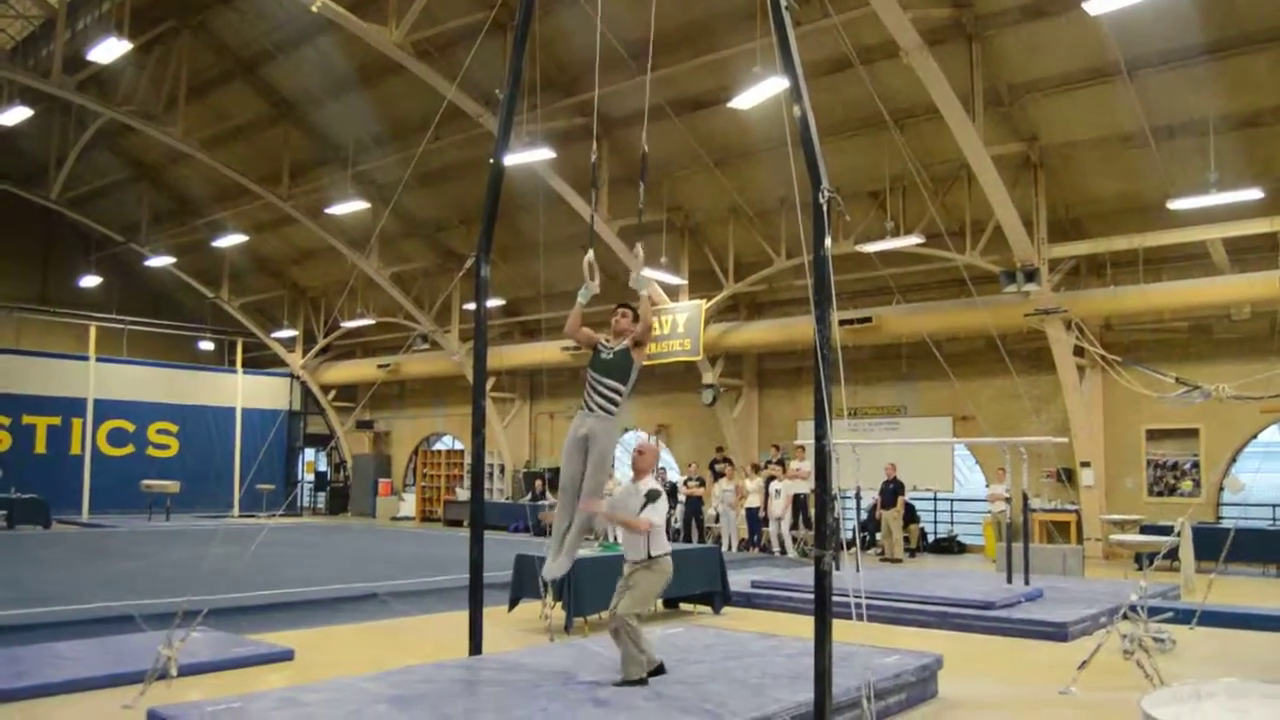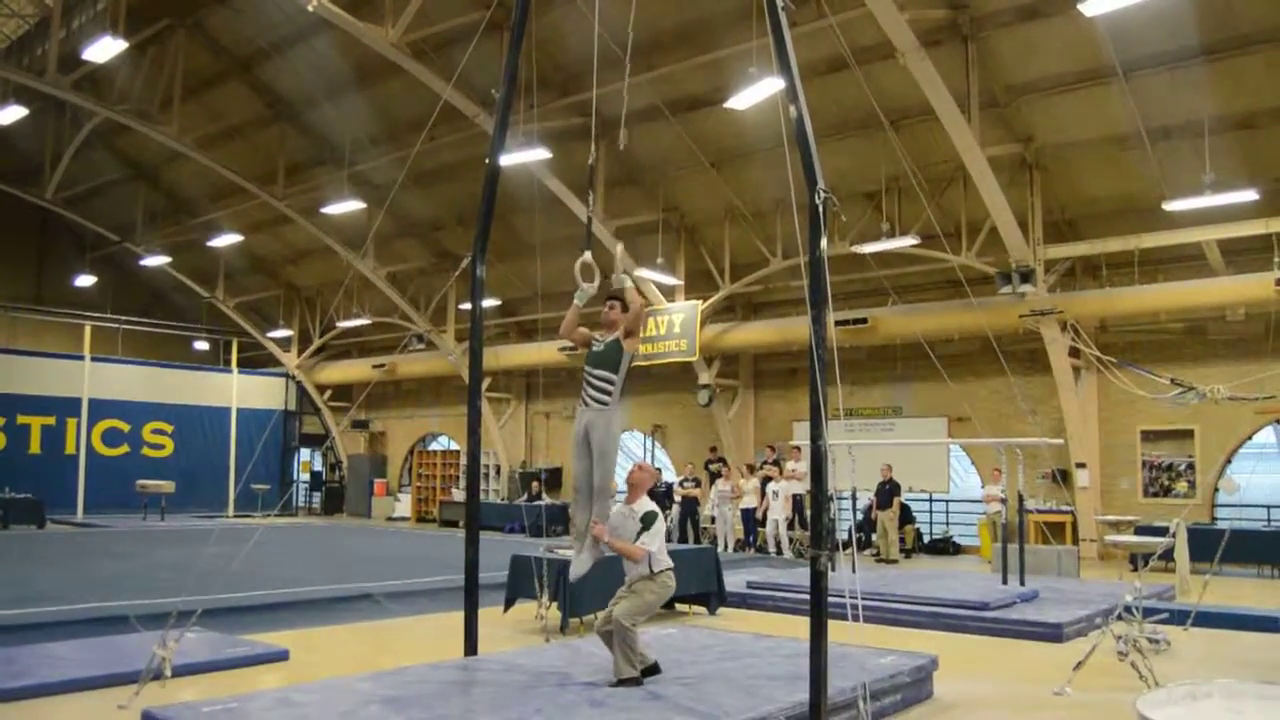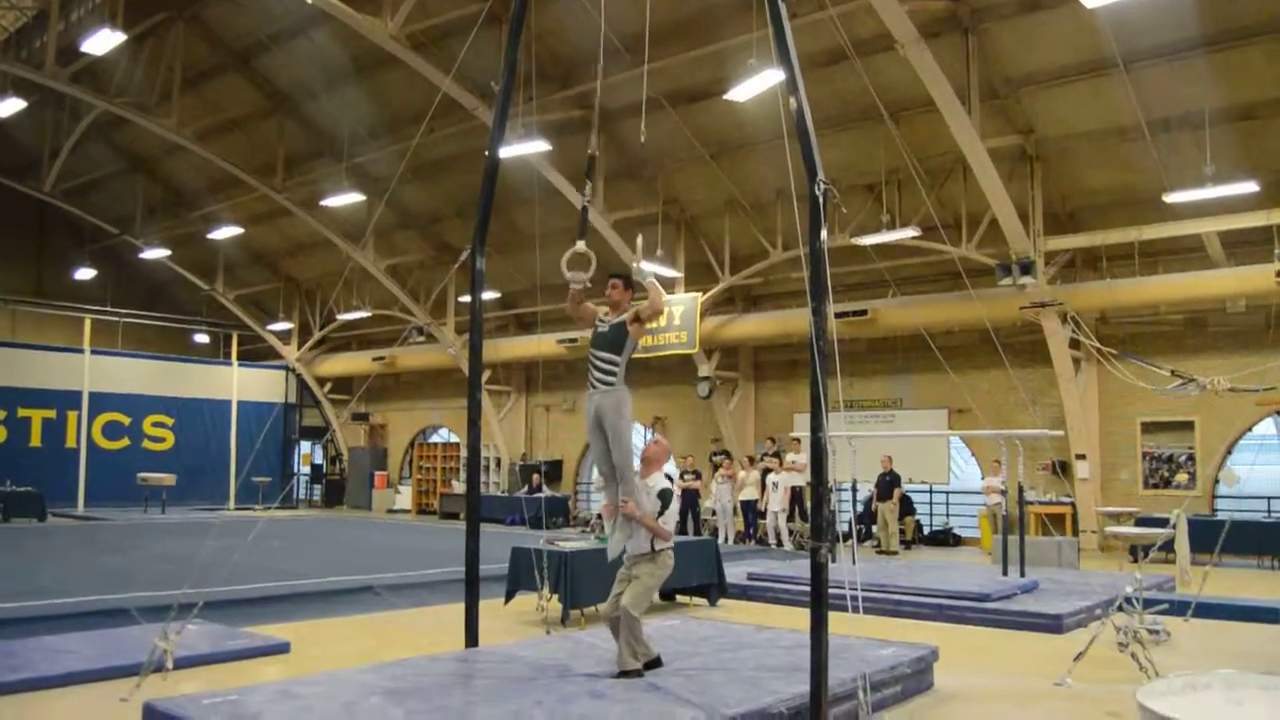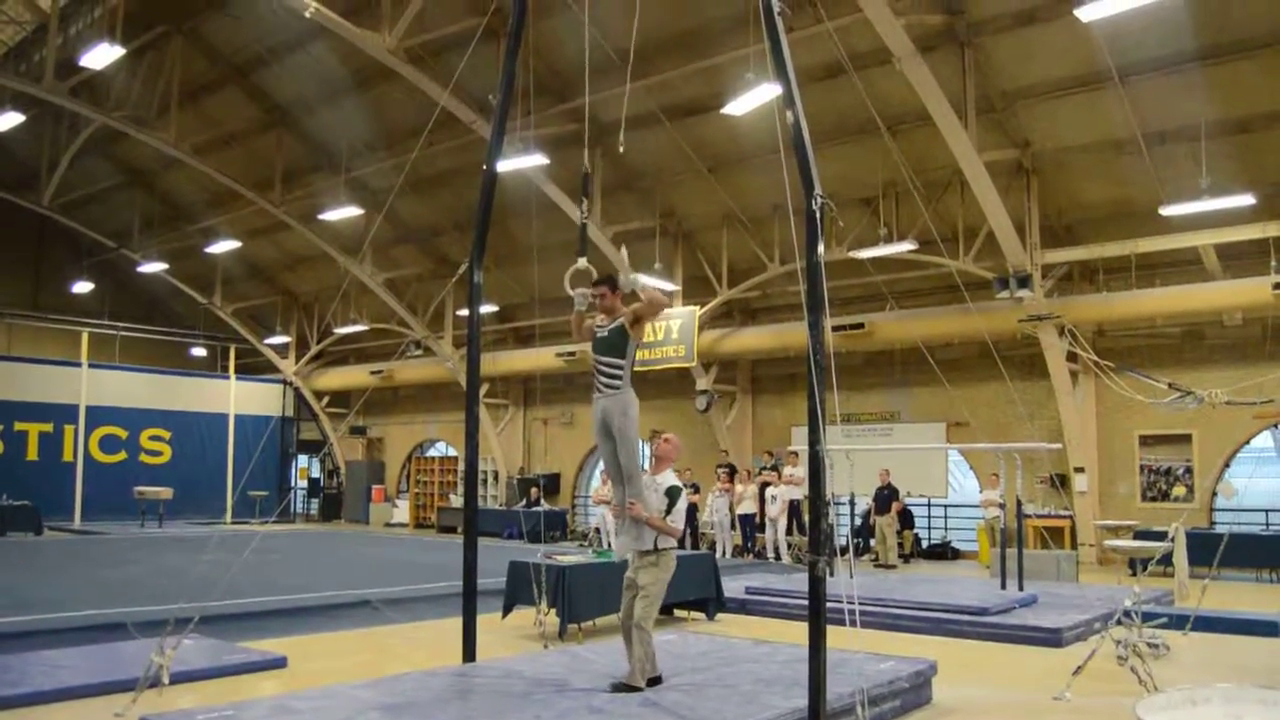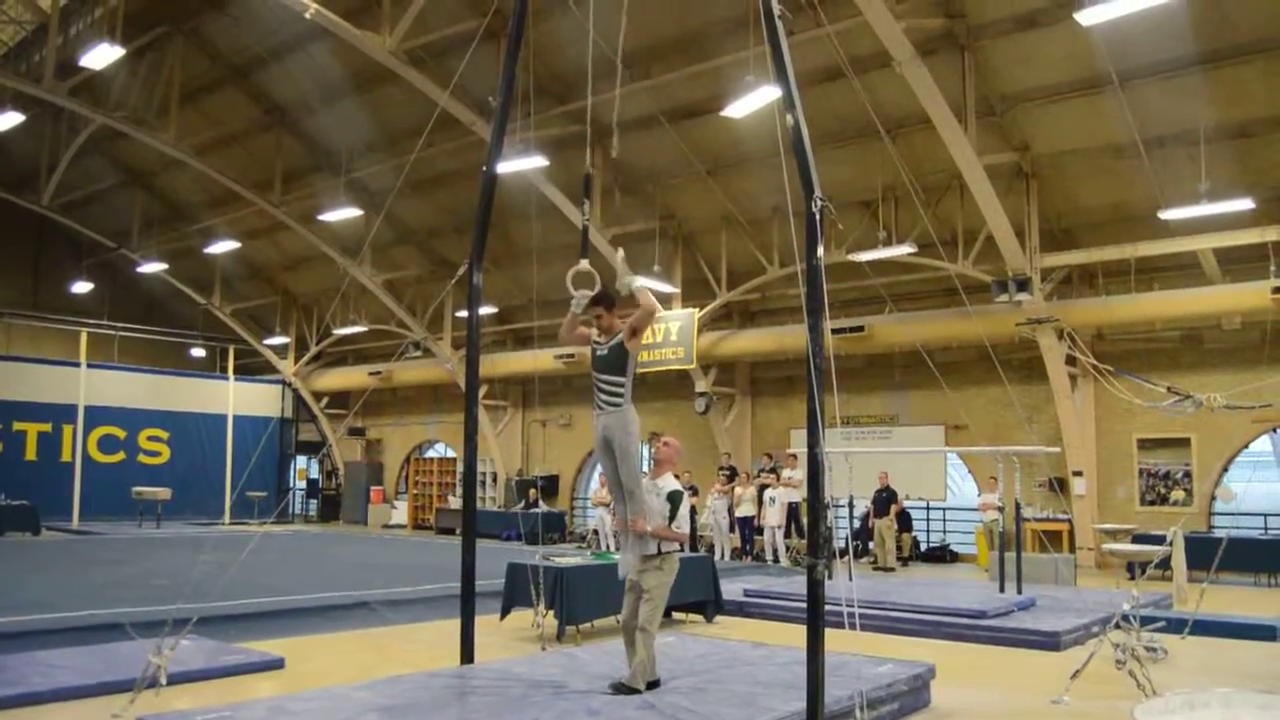
dt=0.4s
person 1, frame 1
left shoulder: (637, 344)
right shoulder: (598, 340)
left elbow: (648, 324)
right elbow: (570, 330)
left wrist: (642, 288)
right wrist: (583, 297)
left hip: (605, 425)
right hip: (581, 420)
left knee: (590, 492)
right knee: (567, 488)
left ankle: (568, 552)
right ankle: (555, 550)
person 1, frame 2
left shoulder: (628, 334)
right shoulder: (593, 337)
left elbow: (639, 310)
right elbow: (566, 332)
left wrist: (625, 284)
right wrist: (579, 299)
left hip: (606, 416)
right hip: (583, 415)
left knee: (601, 485)
right knee: (582, 487)
left ankle: (593, 546)
right ankle: (580, 545)
person 1, frame 3
left shoulder: (635, 315)
right shoulder: (600, 314)
left elbow: (658, 308)
right elbow: (572, 311)
left wrist: (647, 278)
right wrist: (576, 286)
left hip: (615, 397)
right hip: (592, 398)
left knee: (622, 464)
right knee: (604, 468)
left ankle: (626, 524)
right ankle: (616, 523)
person 1, frame 4
left shoulder: (633, 314)
right shoulder: (599, 321)
left elbow: (660, 303)
right elbow: (577, 335)
left wrist: (636, 285)
right wrist: (579, 306)
left hip: (621, 400)
right hip: (599, 402)
left knee: (630, 467)
right knee: (613, 471)
left ankle: (634, 526)
right ankle: (624, 526)
person 1, frame 5
left shoulder: (631, 331)
right shoulder: (593, 336)
left elbow: (649, 311)
right elbow: (564, 336)
left wrist: (630, 283)
right wrist: (576, 306)
left hip: (622, 418)
right hip: (600, 419)
left knee: (630, 483)
right knee: (615, 487)
left ankle: (635, 543)
right ankle: (625, 542)
person 2, frame 1
left shoulder: (654, 493)
right shoulder: (624, 490)
left elbow: (641, 526)
right elbow: (598, 512)
left wrist: (605, 512)
left hip: (655, 566)
right hip: (633, 566)
left knee: (626, 614)
right knee: (615, 618)
left ankle: (635, 673)
right ankle: (650, 664)
person 2, frame 2
left shoulder: (650, 513)
right shoulder: (618, 512)
left elbow: (637, 554)
right elbow: (601, 541)
left wrist: (605, 539)
right wrist: (591, 534)
left hip: (657, 581)
right hip: (634, 580)
left knee: (622, 617)
right knee: (604, 624)
left ankle: (629, 674)
right ankle: (645, 664)
person 2, frame 3
left shoulder: (664, 490)
left elbow: (667, 533)
right elbow: (620, 517)
left wrist: (636, 515)
right wrist: (613, 512)
left hip: (656, 559)
right hip: (632, 558)
left knee: (629, 607)
right knee: (611, 611)
left ankle: (631, 665)
right ankle: (647, 657)
person 2, frame 4
left shoulder: (673, 488)
right shoulder: (640, 481)
left elbow: (676, 531)
left wrist: (643, 516)
right wrist: (622, 512)
left hip: (659, 559)
right hip: (637, 556)
left knee: (642, 618)
right knee: (627, 618)
left ankle: (636, 679)
right ankle: (649, 673)
person 2, frame 5
left shoulder: (674, 491)
right shoulder: (641, 484)
left elbow: (681, 534)
left wrist: (647, 530)
right wrist: (624, 524)
left hip: (661, 563)
right hip: (638, 560)
left knee: (646, 622)
right knee: (628, 621)
left ankle: (635, 681)
right ankle: (648, 676)
